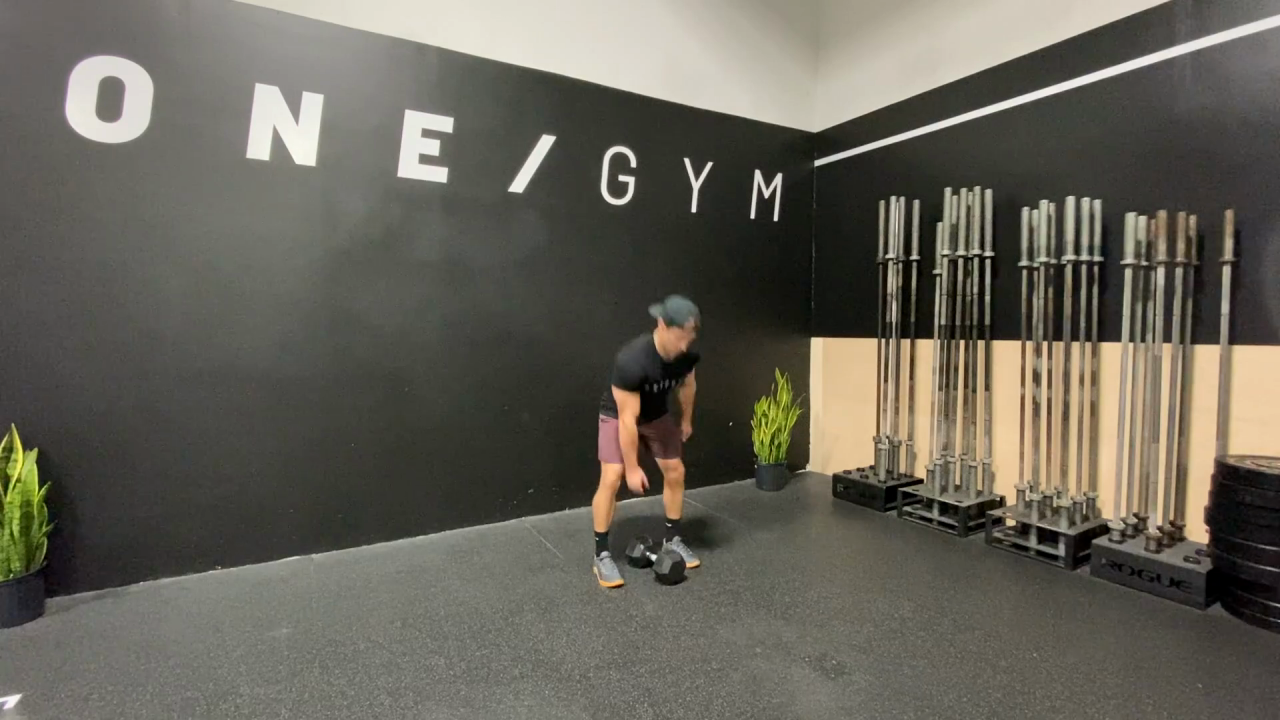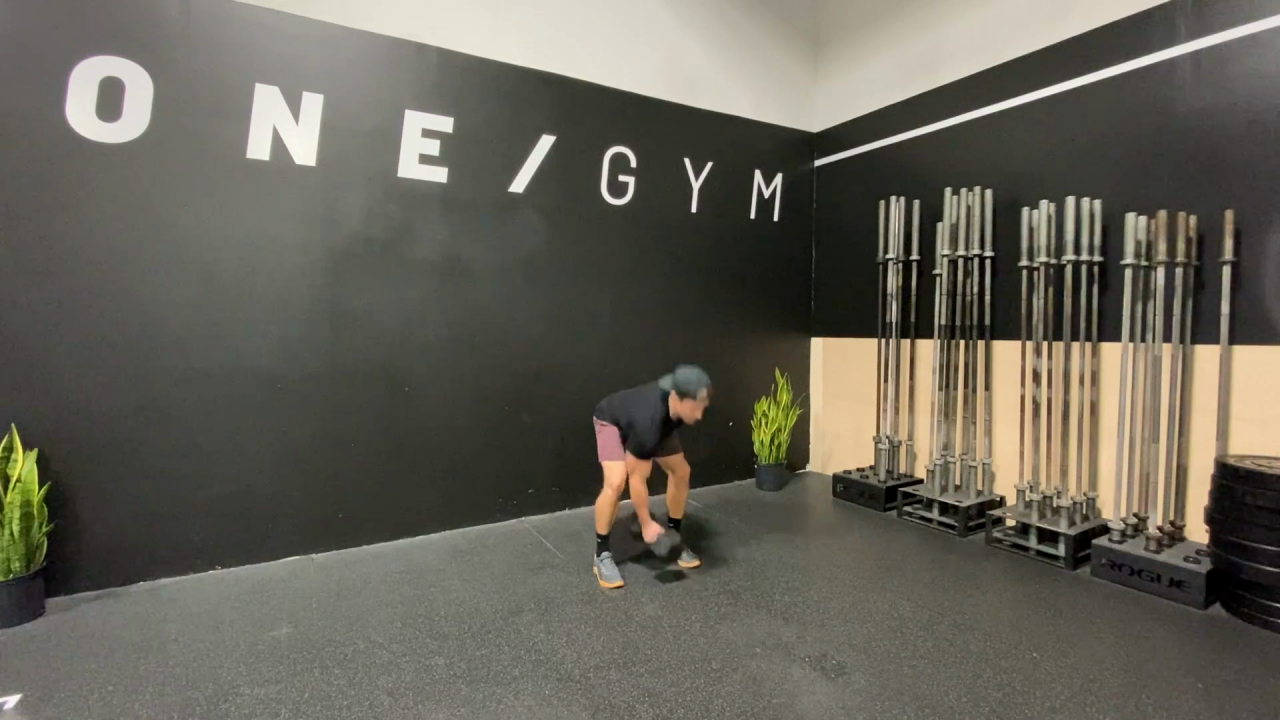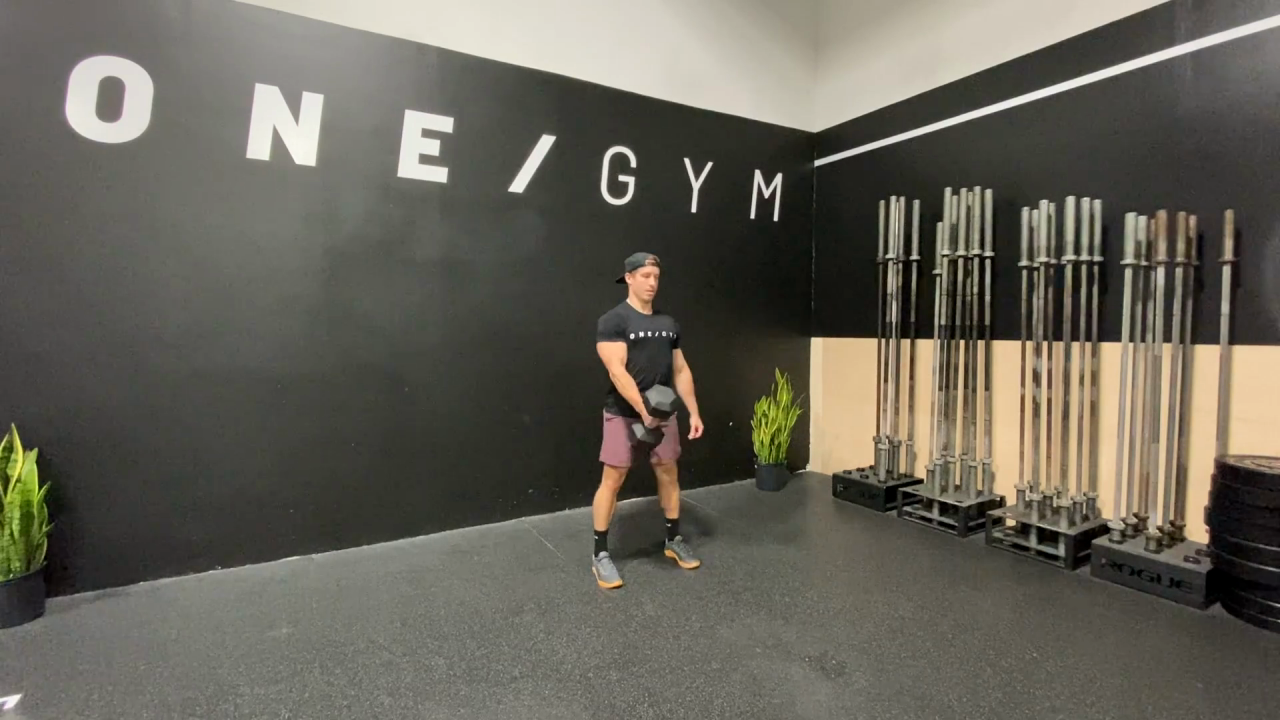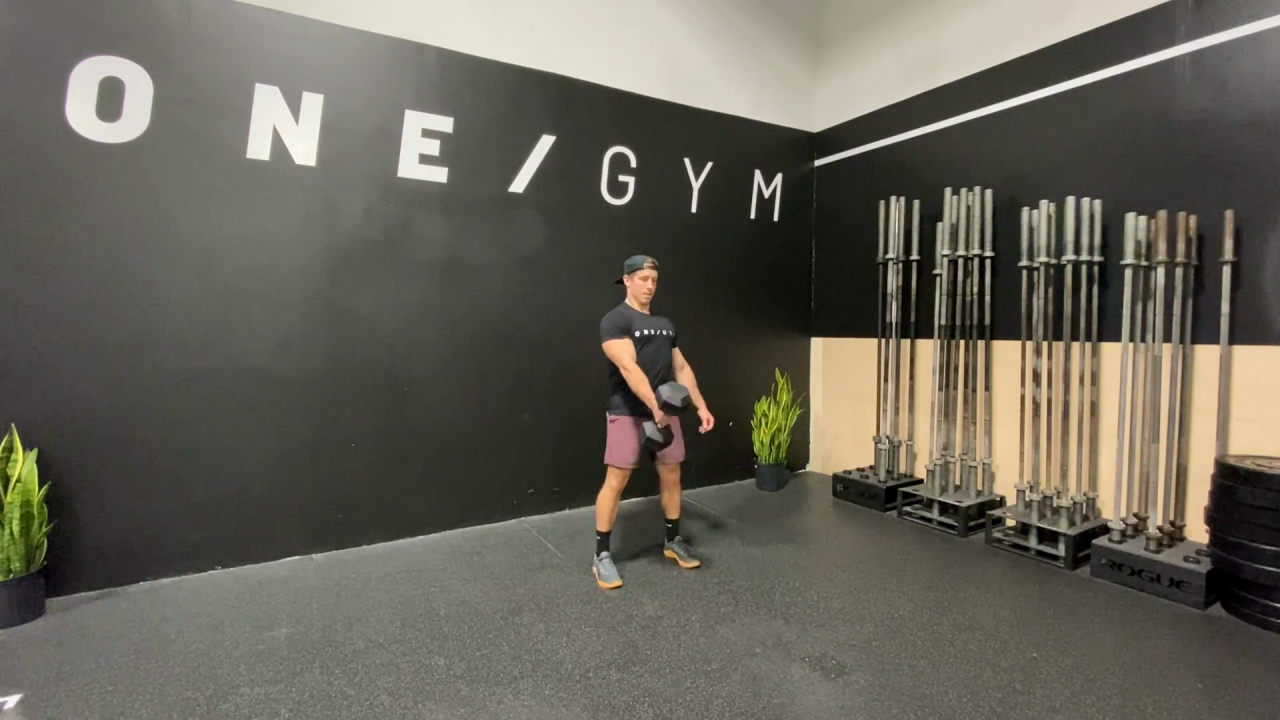
dt=0.7s
person 1, frame 1
left shoulder: (688, 354)
right shoulder: (633, 360)
left elbow: (688, 386)
right elbow: (628, 418)
left wrist: (686, 421)
right wrist: (632, 467)
left hip: (658, 417)
right hip: (617, 416)
left knee: (676, 474)
right knee: (611, 481)
left ankle: (672, 540)
right ankle: (601, 555)
person 1, frame 2
left shoulder: (685, 392)
right shoulder: (648, 426)
right elbow: (637, 480)
right wrist: (647, 524)
left hip: (641, 407)
right hip: (612, 421)
left knee: (681, 472)
right knee: (616, 482)
right ankle: (602, 555)
person 1, frame 3
left shoulder: (668, 323)
right shoulder: (613, 321)
left elbow: (680, 370)
right elbow: (617, 371)
left wrist: (694, 412)
right wrist: (643, 410)
right hip: (624, 415)
left knee: (669, 476)
right knee: (613, 480)
left ankle: (673, 540)
right ankle: (600, 554)
person 1, frame 4
left shoulder: (664, 324)
right shoulder: (616, 320)
left elbow: (681, 368)
right elbow: (628, 367)
left wrist: (701, 406)
right wrist: (654, 406)
left hip: (665, 412)
right hip: (627, 414)
left knee: (671, 476)
right knee: (616, 481)
left ankle: (673, 540)
right ankle: (602, 555)
